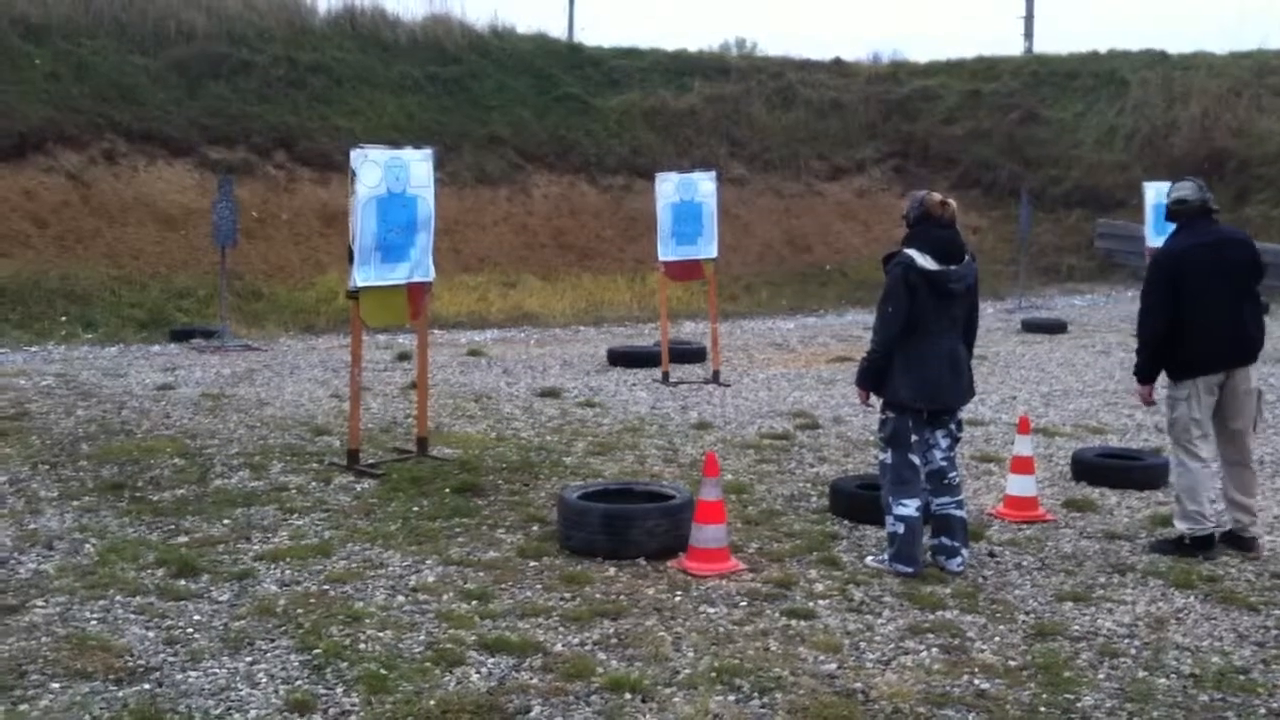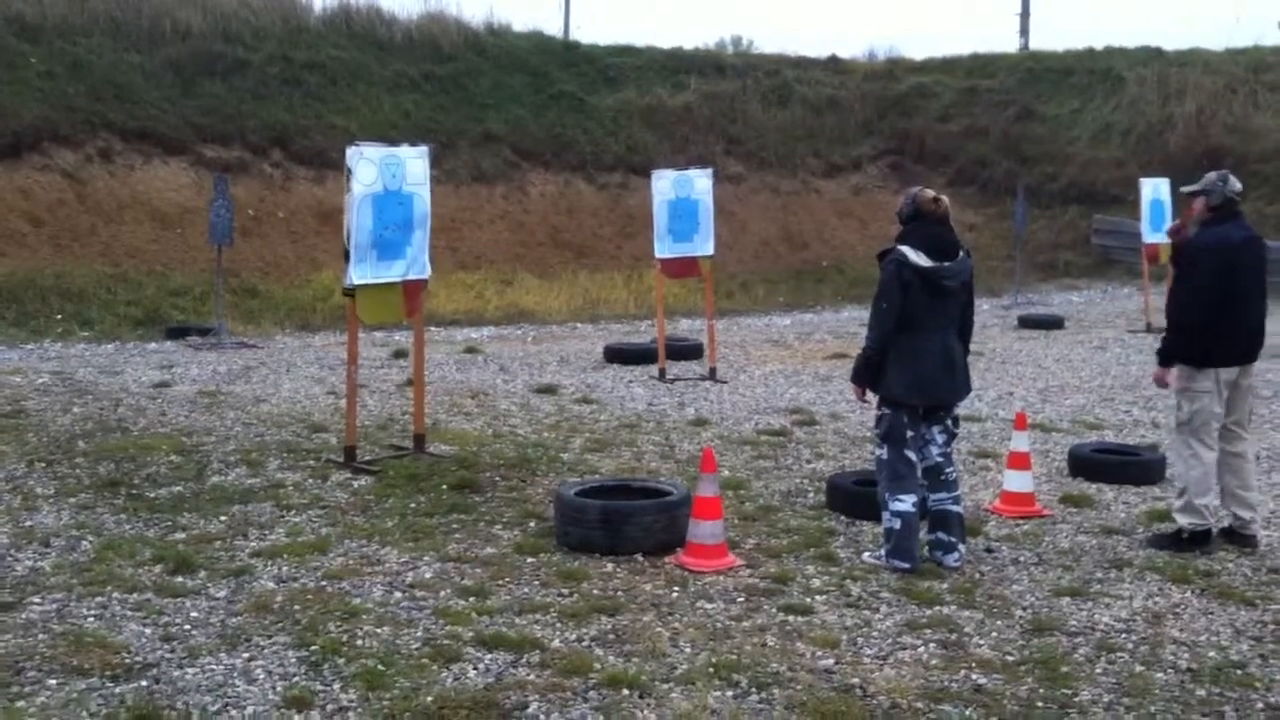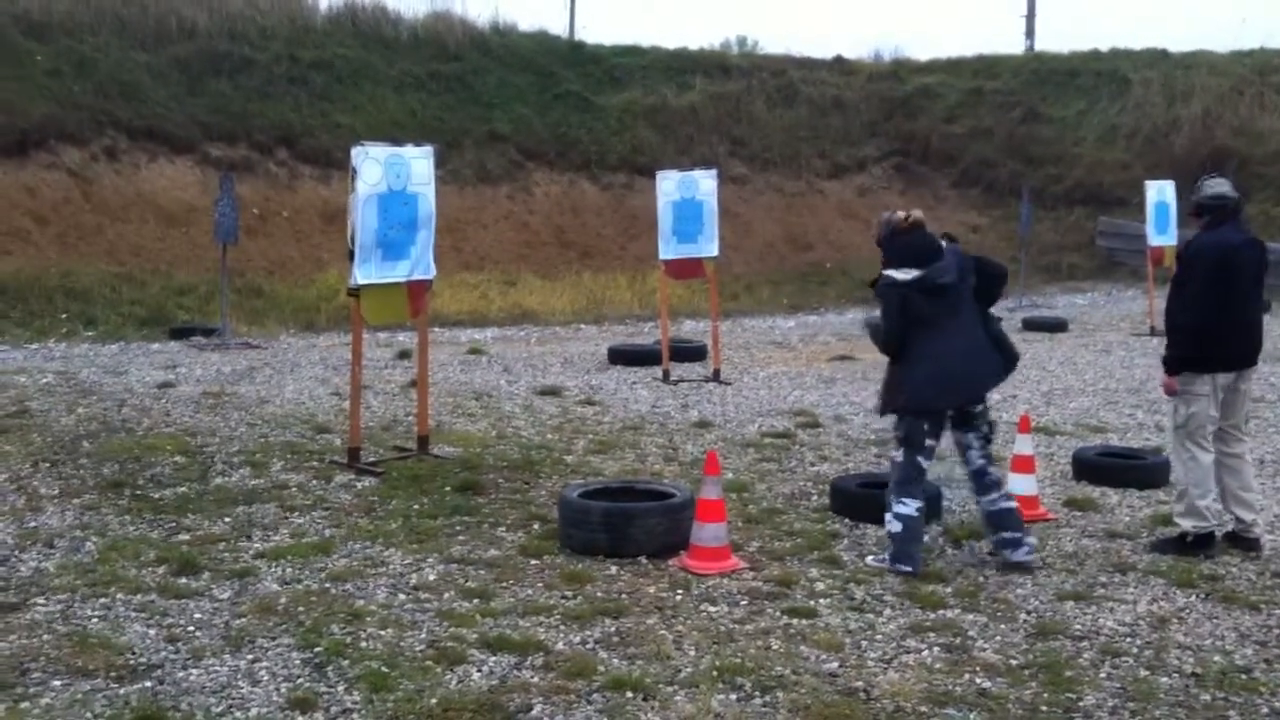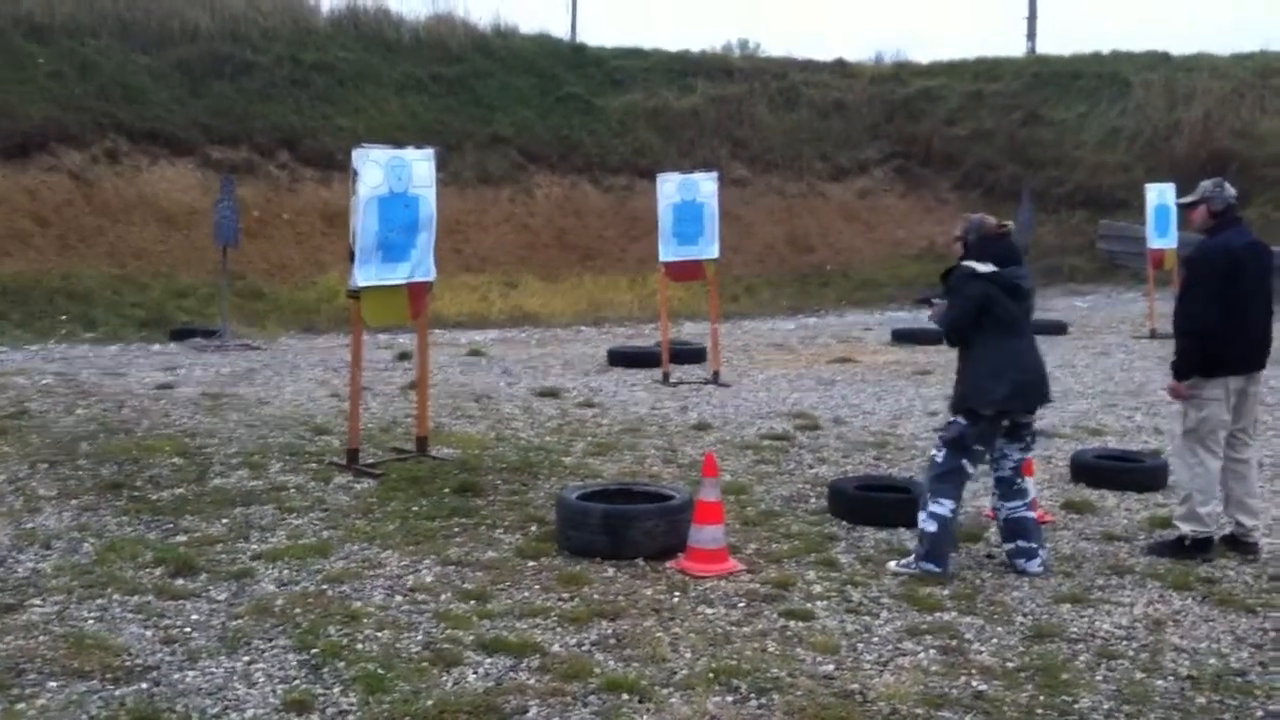
dt=1s
person 1, frame 1
left shoulder: (1168, 257)
right shoulder: (1241, 243)
left elbow: (1153, 321)
right elbow: (1255, 285)
left wrist: (1146, 374)
left hip: (1193, 364)
right hip: (1241, 359)
left knee: (1191, 448)
right knee: (1239, 446)
left ankle: (1197, 533)
right ankle: (1244, 529)
person 1, frame 2
left shoulder: (1206, 243)
right shoulder: (1249, 240)
left elbow: (1190, 308)
left wrist: (1167, 359)
right wrist: (1181, 248)
left hip: (1207, 358)
right hip: (1242, 354)
left knee: (1196, 440)
right knee: (1236, 438)
left ankle: (1195, 528)
right ankle: (1245, 526)
person 1, frame 3
left shoulder: (1203, 248)
right shoulder: (1253, 246)
left elbow: (1189, 313)
left wrist: (1173, 366)
left hip: (1204, 362)
right hip: (1241, 358)
left knee: (1193, 443)
right knee: (1233, 440)
left ankle: (1197, 532)
right ankle: (1247, 529)
person 1, frame 4
left shoulder: (1210, 252)
right shoulder: (1258, 249)
left elbow: (1196, 318)
right elbow: (1261, 308)
left wrist: (1181, 371)
left hip: (1213, 368)
right hip: (1249, 363)
left knee: (1200, 449)
right knee: (1241, 447)
left ankle: (1196, 535)
right ankle: (1246, 533)
person 2, frame 1
left shoulder: (906, 265)
right shoulder: (965, 265)
left elbow: (887, 330)
right elbow: (969, 328)
left wrist: (868, 377)
left hip: (907, 382)
right hip: (950, 380)
left knee: (901, 466)
right knee: (943, 464)
left ankle: (903, 556)
right ankle: (952, 551)
person 2, frame 2
left shoulder: (900, 262)
right shoulder: (960, 261)
left elbow: (882, 326)
right elbow: (965, 323)
left wrist: (863, 373)
left hip: (902, 377)
right hip: (946, 375)
left knee: (897, 462)
right knee: (939, 459)
left ankle: (900, 551)
right ankle: (949, 546)
person 2, frame 3
left shoulder: (895, 284)
right shoulder: (956, 259)
left elbow: (891, 343)
right elbow: (997, 276)
left wrist: (877, 331)
left hip: (924, 385)
right hip: (970, 377)
left knee: (909, 469)
right knee: (980, 463)
left ankle: (903, 556)
right ankle: (1016, 544)
person 2, frame 4
left shoulder: (972, 278)
right shoulder: (1016, 277)
left elbow: (954, 332)
left wrist: (941, 312)
right wrist: (951, 310)
left hip: (987, 390)
right hip: (1026, 386)
left knee: (946, 471)
right knee: (1010, 472)
left ankle: (930, 558)
right ankle: (1028, 555)
